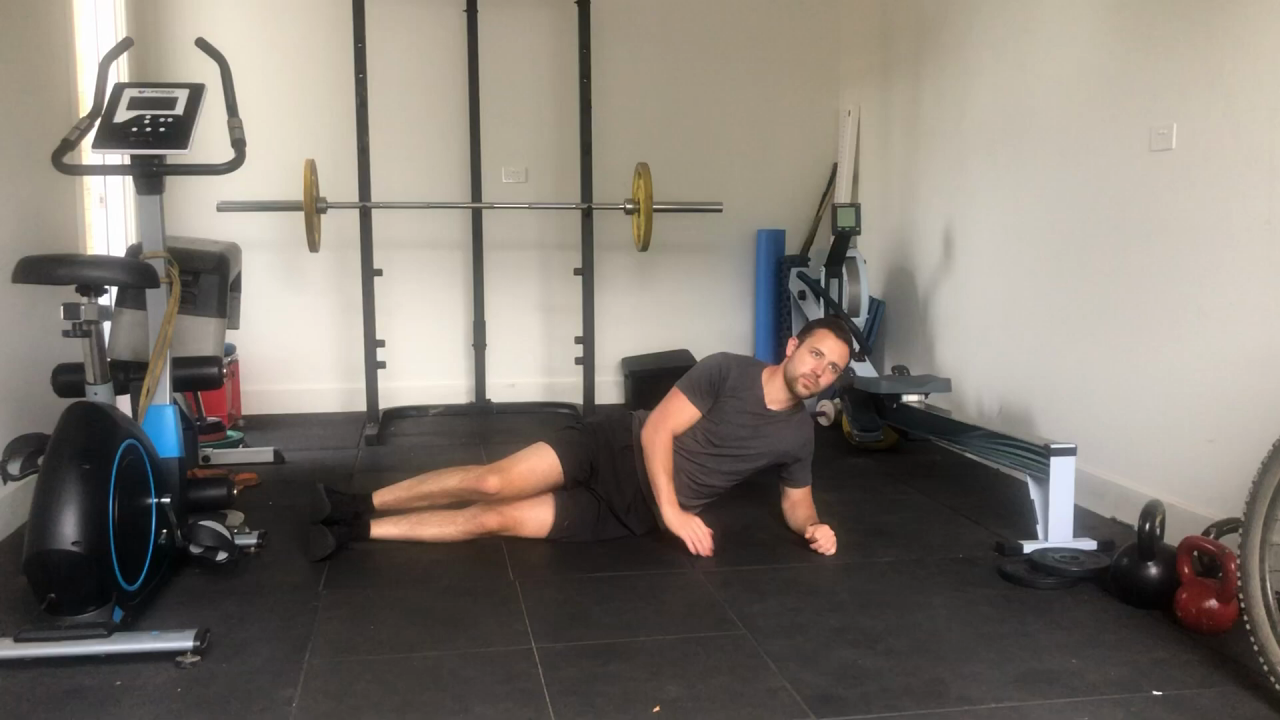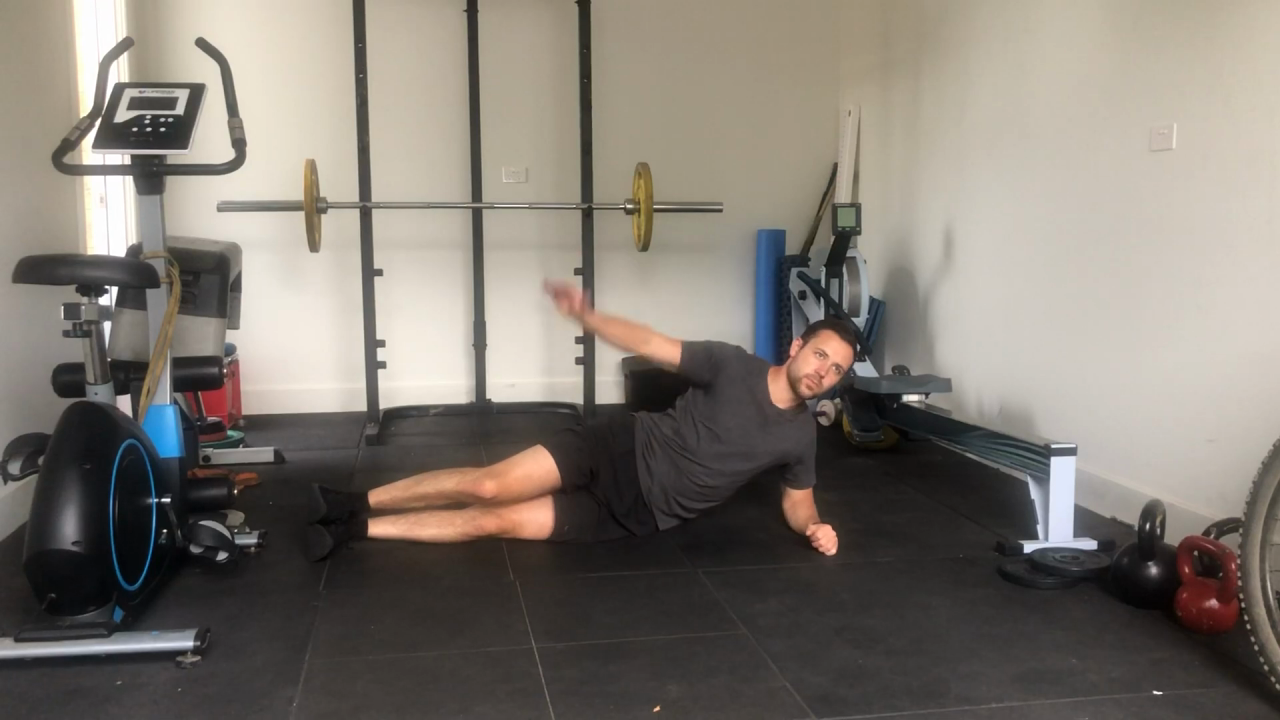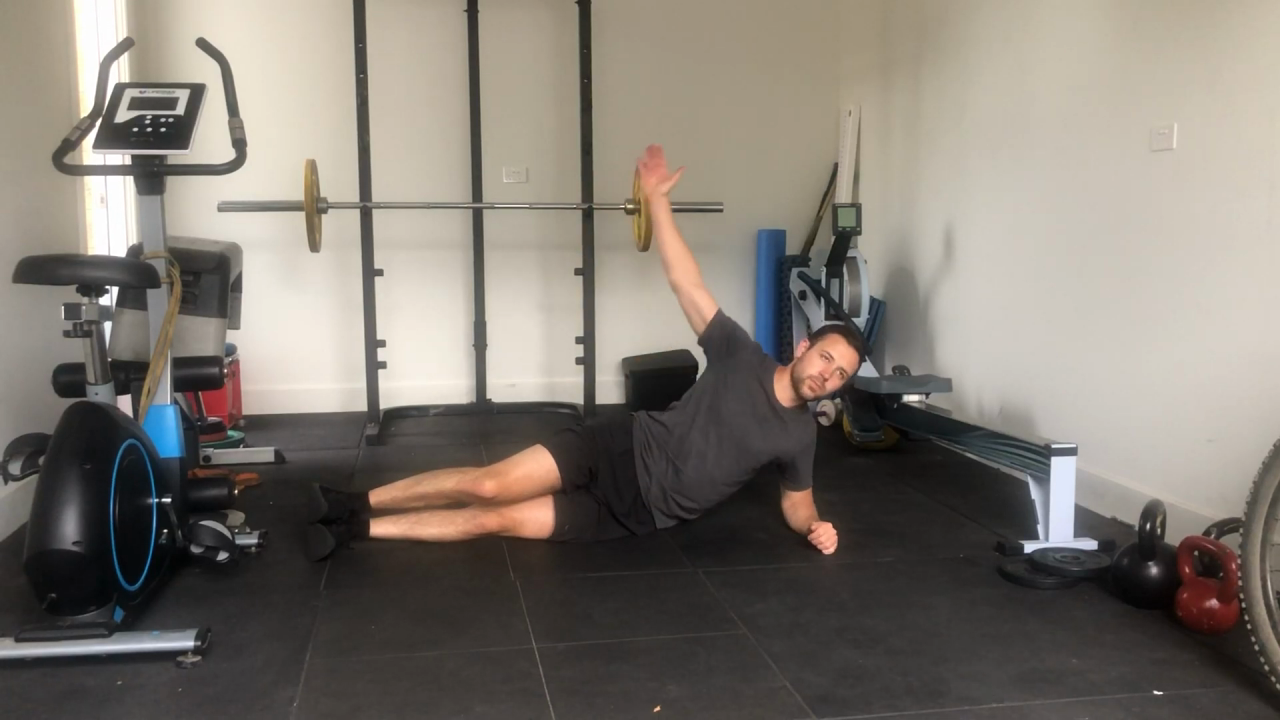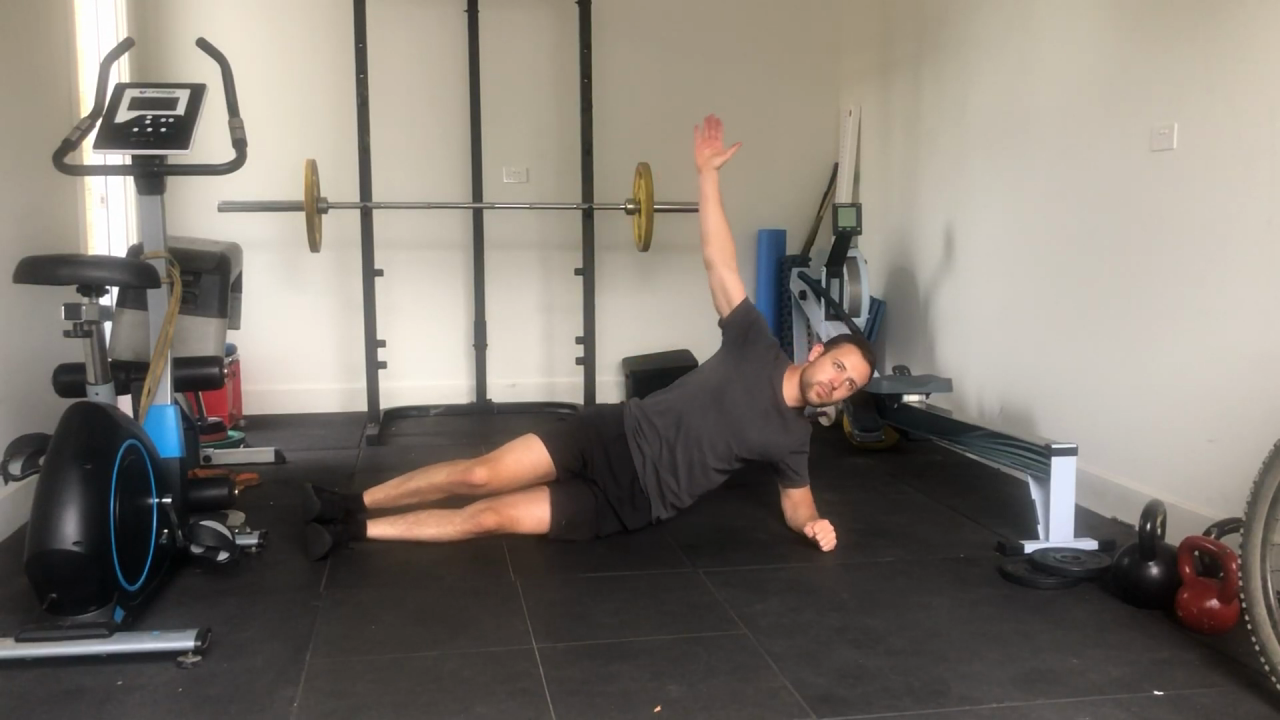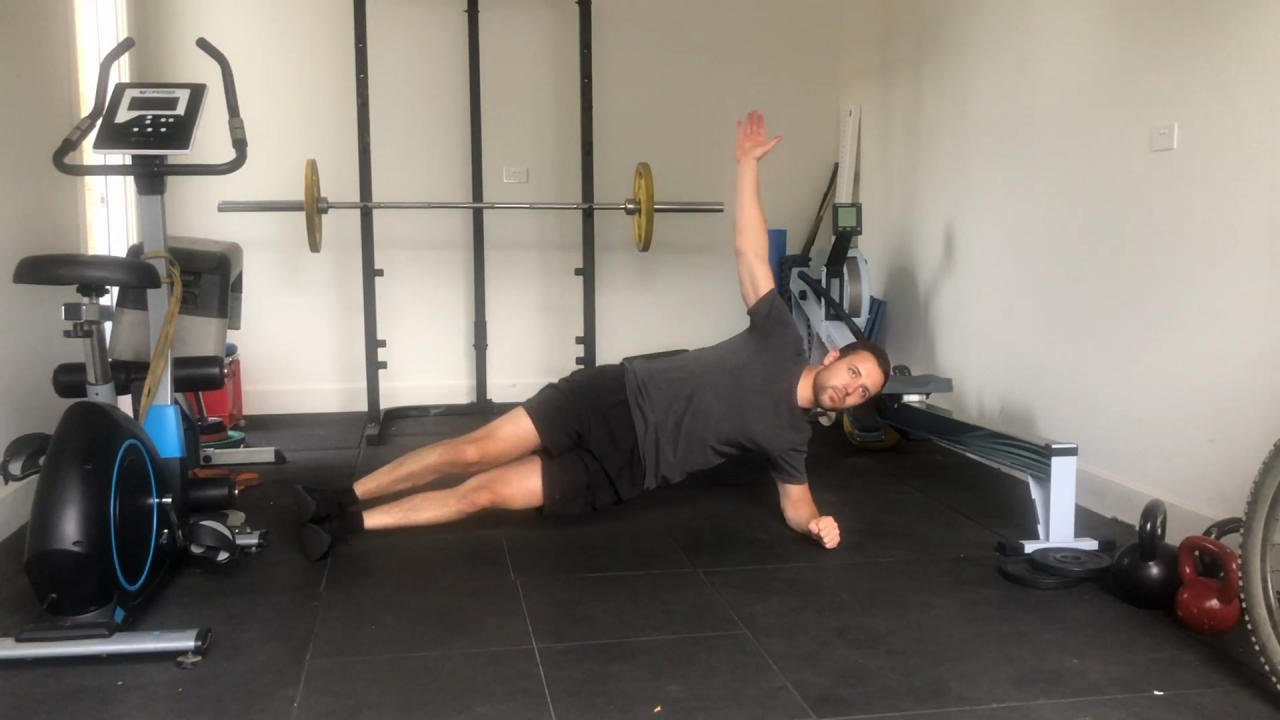
dt=0.3s
person 1, frame 1
left shoulder: (798, 434)
right shoulder: (729, 371)
left elbow: (796, 499)
right elbow: (658, 429)
left wrist: (813, 527)
right wrist: (672, 510)
left hip: (631, 515)
right hip: (618, 445)
left knee: (495, 519)
right knee: (495, 483)
left ankle: (361, 530)
right ankle: (361, 506)
person 1, frame 2
left shoulder: (800, 434)
right shoulder: (733, 367)
left elbow: (797, 501)
right elbow: (649, 345)
left wrist: (815, 527)
right wrist: (590, 317)
left hip: (639, 511)
right hip: (620, 448)
left knee: (494, 520)
right knee: (492, 487)
left ankle: (359, 528)
right ankle: (358, 507)
person 1, frame 3
left shoulder: (798, 436)
right shoulder: (740, 356)
left elbow: (796, 502)
right elbow: (685, 283)
left wrist: (816, 527)
right wrist: (658, 198)
left hip: (642, 511)
right hip: (623, 447)
left knee: (495, 520)
right knee: (492, 486)
left ankle: (360, 529)
right ankle: (356, 505)
person 1, frame 4
left shoulder: (793, 436)
right shoulder: (756, 348)
left elbow: (795, 500)
right elbow: (718, 262)
left wrist: (814, 526)
right wrist: (707, 172)
left hip: (632, 500)
right hip: (616, 434)
left knee: (490, 516)
right knee: (482, 476)
left ankle: (354, 531)
right ankle: (353, 506)
person 1, frame 5
left shoulder: (790, 434)
right shoulder: (782, 342)
left elbow: (794, 498)
right elbow: (750, 249)
left wrist: (816, 523)
right wrist: (747, 161)
left hip: (621, 462)
right hip: (611, 398)
left knee: (486, 493)
right knee: (477, 452)
left ankle: (352, 523)
right ankle: (345, 501)
